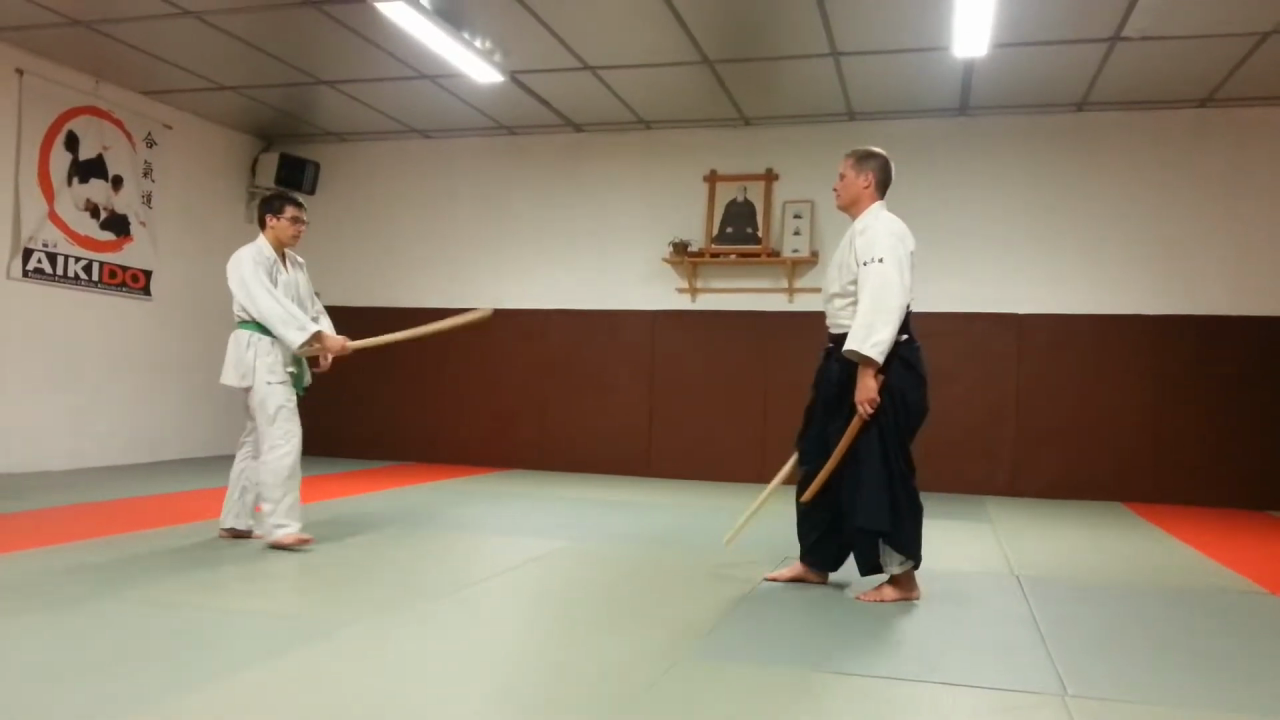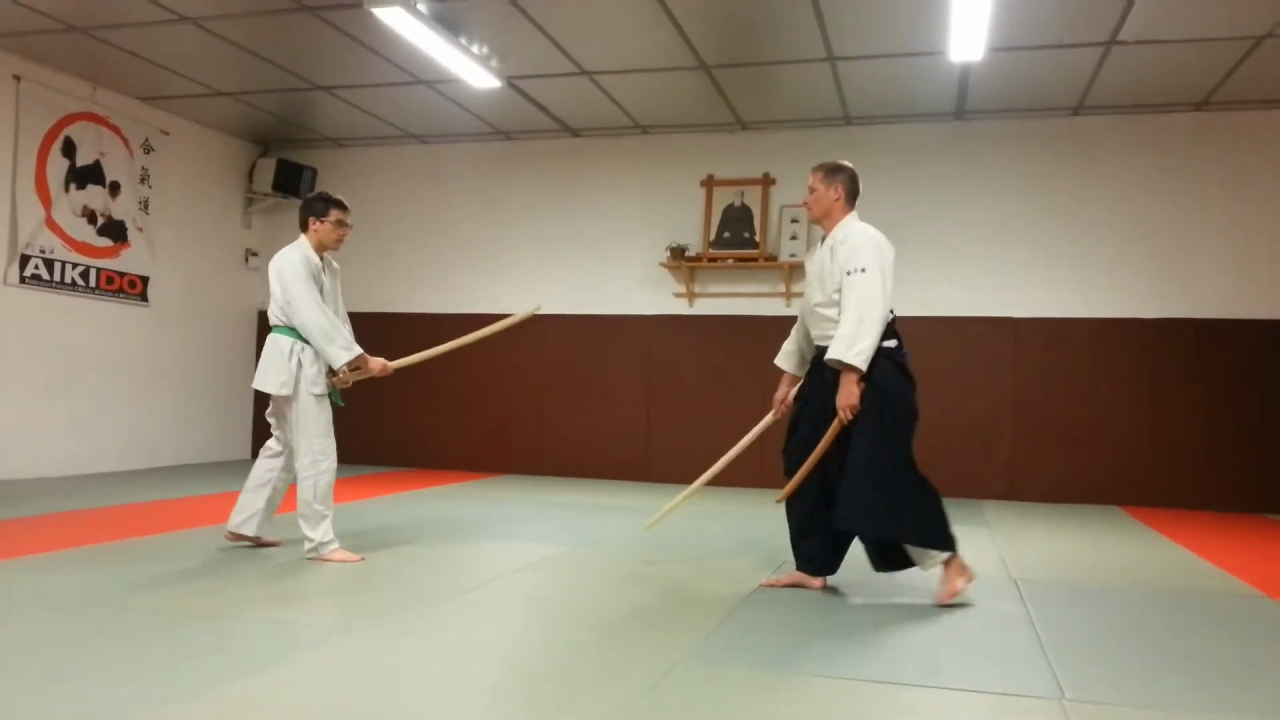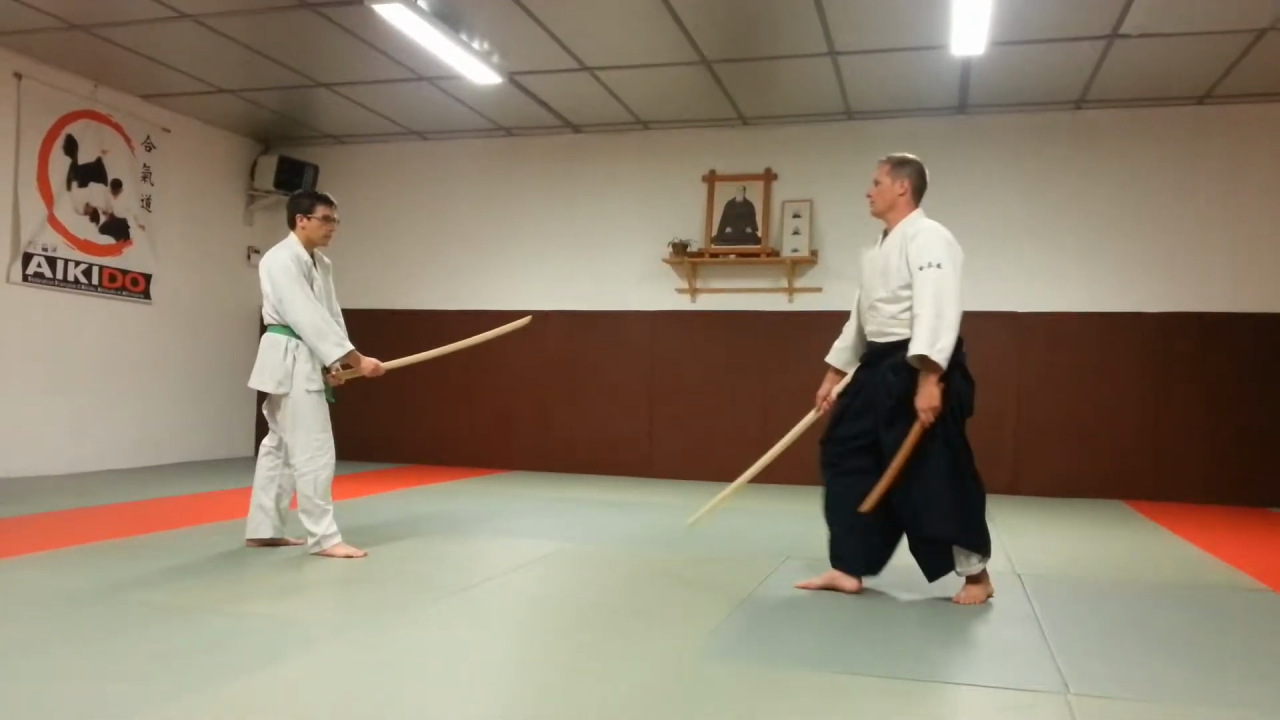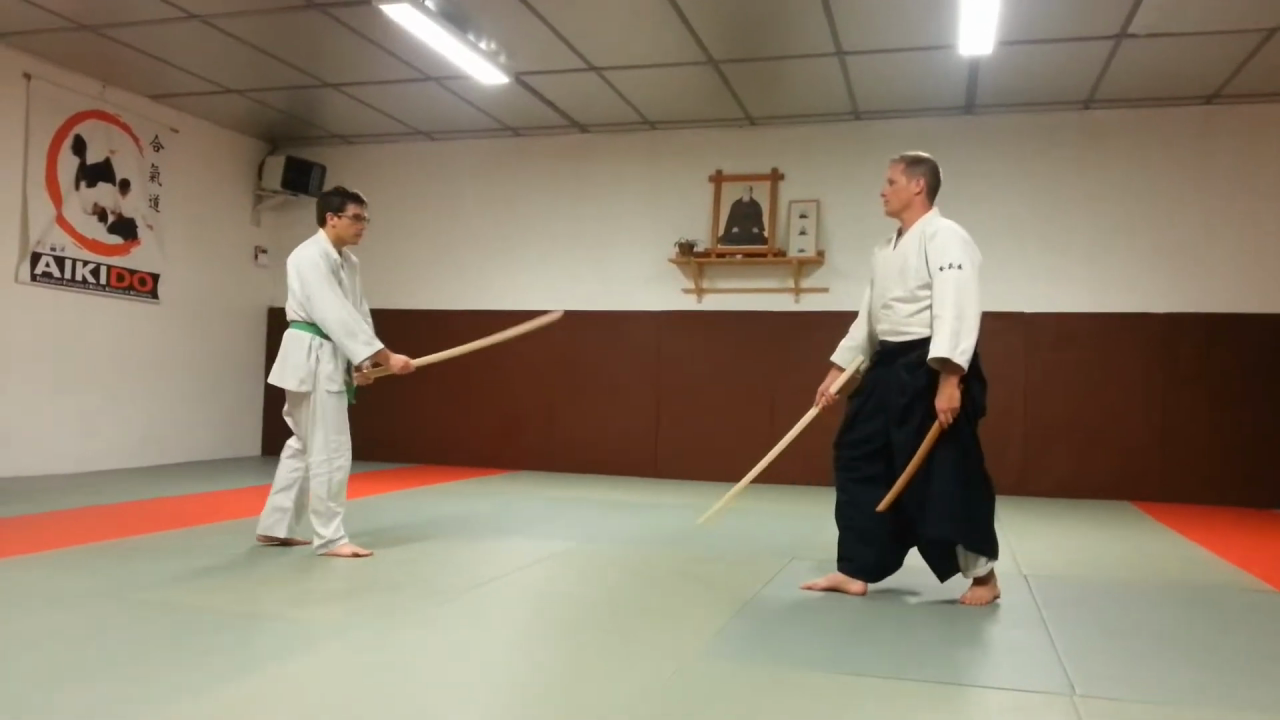
dt=0.5s
person 1, frame 1
left shoulder: (882, 230)
right shoulder: (861, 232)
left elbow: (883, 305)
left wrist: (868, 371)
left hip: (879, 365)
right hip: (849, 362)
left knee: (880, 470)
right knee: (822, 460)
left ankle: (901, 577)
right ankle: (815, 562)
person 1, frame 2
left shoulder: (861, 240)
right shoulder: (822, 252)
left elbow: (865, 313)
right elbow: (808, 321)
left wrist: (852, 378)
right wrist: (788, 378)
left hip: (870, 370)
right hip: (829, 370)
left knee: (883, 472)
right knee: (808, 466)
left ankle: (951, 563)
right ankle: (812, 568)
person 1, frame 3
left shoulder: (928, 238)
right shoulder: (877, 249)
left elbow: (938, 311)
right elbow: (860, 317)
left wrist: (930, 379)
right wrist: (834, 374)
left hip: (921, 368)
right hip: (880, 370)
left knee: (939, 474)
right knee: (845, 455)
left ankle: (977, 574)
right ankle: (847, 569)
person 1, frame 4
left shoulder: (945, 237)
right shoulder: (887, 249)
left elbow: (956, 311)
right elbow: (868, 316)
left wrist: (949, 380)
right wrist: (835, 372)
left hip: (931, 371)
right hip: (890, 371)
left knee: (948, 474)
right knee: (859, 462)
left ankle: (983, 575)
right ankle: (855, 571)
person 2, frame 1
left shoulder: (296, 264)
right shoulder: (247, 259)
left elbow: (312, 307)
right elbow: (272, 308)
left wrist: (326, 343)
right wrist: (320, 338)
left hip: (284, 358)
right hip: (260, 356)
left knee: (257, 442)
right knee: (284, 436)
left ankle: (235, 521)
right ankle: (281, 525)
person 2, frame 2
left shoulder: (328, 266)
right shoulder: (292, 261)
left elbow: (337, 318)
right elbow: (317, 320)
left wrist: (341, 367)
right wrist: (362, 360)
left hip: (311, 363)
right hip: (295, 362)
left knee: (282, 448)
right knee: (316, 453)
left ankle: (245, 525)
right ankle: (320, 542)
person 2, frame 3
left shoulder: (319, 263)
right shoulder: (281, 260)
left elbow: (330, 314)
right elbow: (308, 318)
left wrist: (332, 364)
right wrist: (355, 359)
left hip: (305, 361)
right hip: (290, 360)
left knee: (279, 446)
right knee: (314, 449)
left ankle: (263, 529)
right ankle: (324, 537)
person 2, frame 4
left shoulder: (347, 262)
right shoulder: (310, 257)
left elbow: (357, 312)
right elbow: (335, 316)
left wrist: (362, 362)
right wrist: (384, 356)
left hip: (329, 358)
right hip: (312, 357)
left knee: (304, 447)
right knee: (330, 450)
left ankle: (276, 525)
right ankle: (328, 537)
